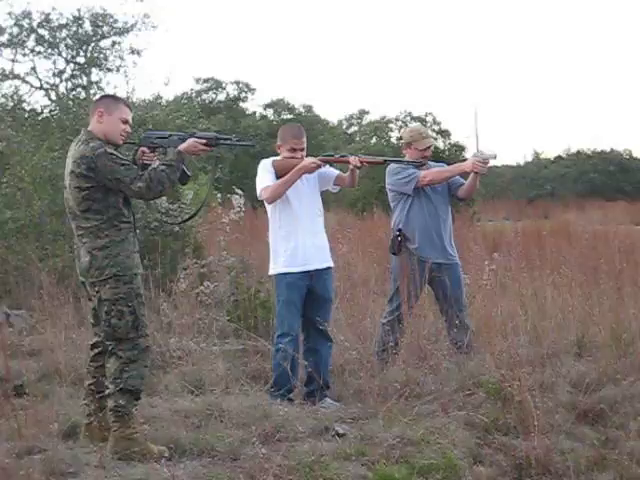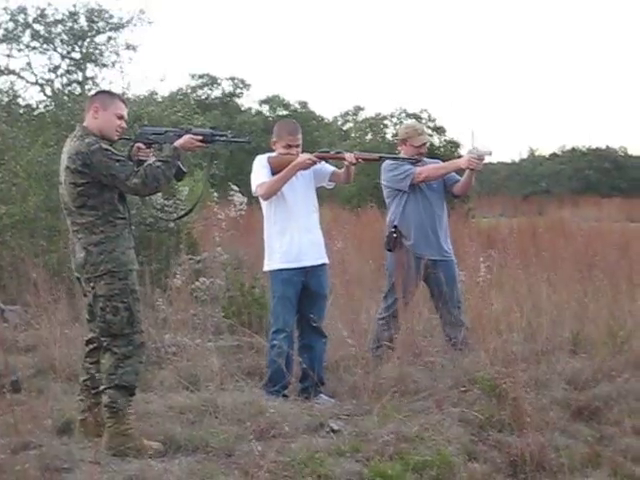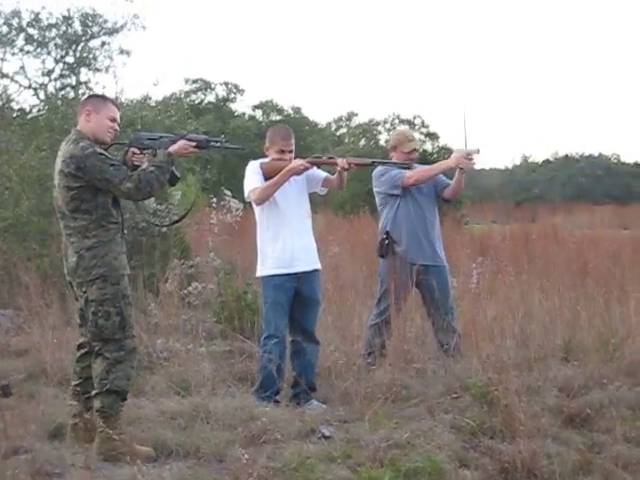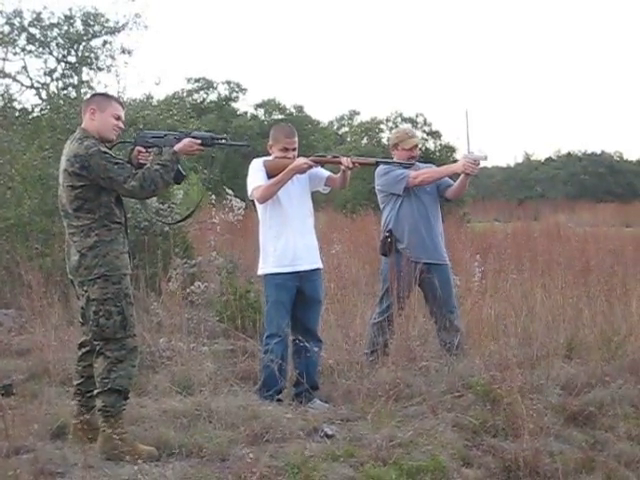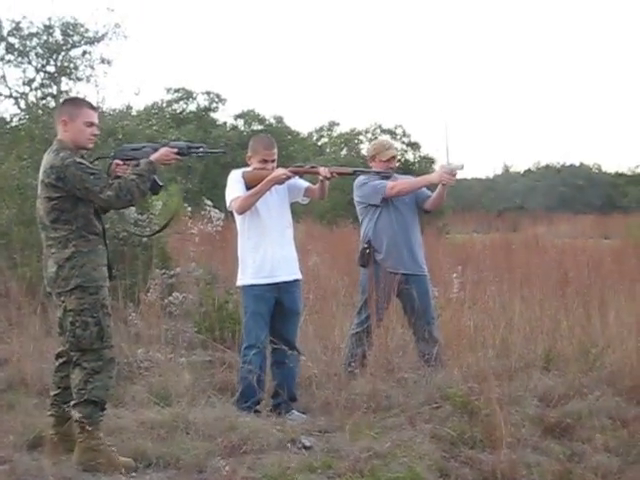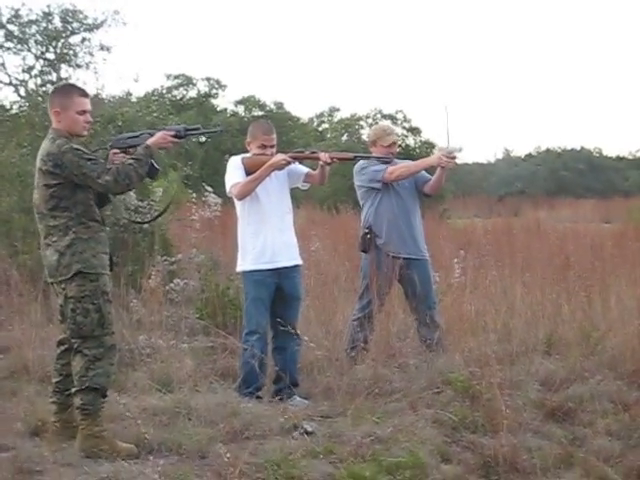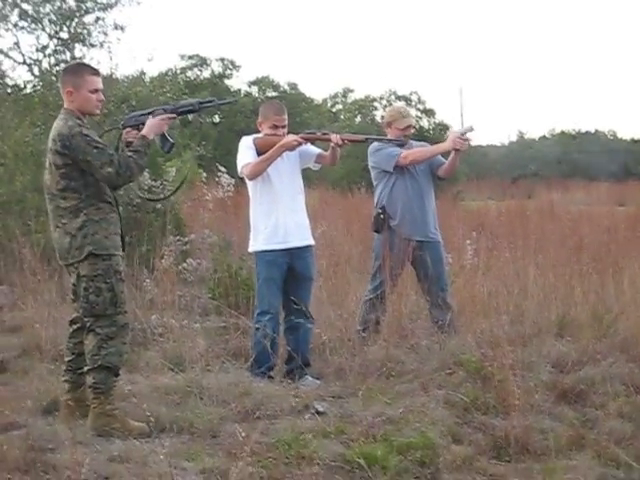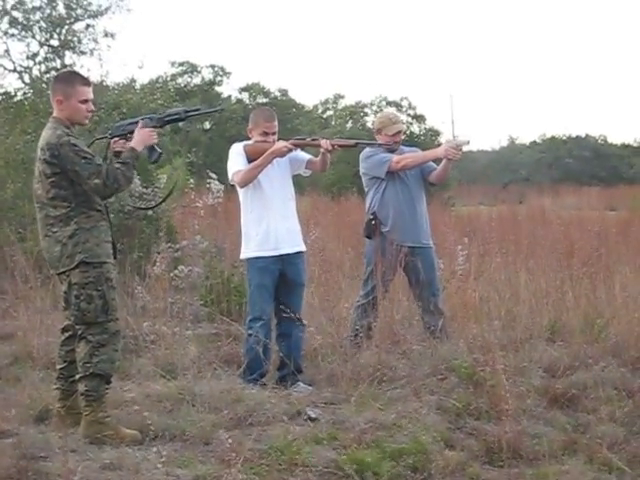
dt=0.4s
person 1, frame 1
left shoulder: (82, 149)
right shoulder: (95, 153)
left elbow: (124, 187)
right elbow: (146, 188)
left wrist: (139, 163)
right wrist: (179, 153)
left hip: (97, 262)
right hip: (114, 263)
left knee: (106, 341)
right knee: (131, 345)
left ankle: (96, 420)
right ankle: (123, 434)
person 1, frame 2
left shoulder: (78, 146)
right shoulder: (90, 149)
left elbow: (120, 183)
right elbow: (143, 185)
left wrist: (135, 161)
right wrist: (175, 149)
left hip: (93, 257)
right hip: (109, 258)
left knee: (102, 337)
right knee: (126, 341)
left ankle: (91, 415)
right ankle: (118, 430)
person 1, frame 3
left shoulder: (73, 149)
right shoulder: (84, 153)
left elbow: (113, 187)
right elbow: (136, 188)
left wrist: (129, 165)
right wrist: (169, 154)
left hip: (85, 262)
right hip: (101, 263)
left knee: (93, 341)
right knee: (117, 345)
left ankle: (83, 420)
right ankle: (109, 435)
person 1, frame 4
left shoulder: (78, 149)
right shoulder: (89, 151)
left elbow: (118, 186)
right elbow: (141, 187)
left wrist: (134, 165)
right wrist: (175, 153)
left hip: (89, 261)
right hip: (103, 262)
left knee: (95, 340)
right knee: (120, 344)
left ankle: (85, 420)
right ankle: (112, 434)
person 1, frame 5
left shoulder: (58, 160)
right shoulder: (66, 163)
left elbow: (95, 205)
right elbow: (118, 197)
left wrist: (113, 177)
right wrist: (151, 164)
left hip: (69, 272)
right hip: (81, 273)
left knee: (72, 352)
right knee: (96, 356)
left ankle: (61, 432)
right ankle: (89, 445)
person 1, frame 6
left shoulder: (56, 150)
right shoulder: (63, 150)
left elbow: (93, 197)
right elbow: (117, 182)
left wrist: (110, 167)
right wrist: (149, 148)
left hip: (68, 261)
right hip: (81, 261)
left knee: (74, 340)
right knee: (97, 343)
left ankle: (63, 420)
right ankle: (91, 432)
person 1, frame 7
left shoulder: (66, 130)
right shoulder: (72, 131)
left elbow: (104, 177)
right elbow: (118, 172)
left wrist: (126, 147)
right wrist: (146, 137)
left hip: (82, 241)
right hip: (94, 242)
left knee: (86, 320)
right knee: (110, 322)
left ankle: (75, 399)
right ankle: (102, 411)
person 1, frame 8
left shoulder: (57, 138)
right shoulder: (62, 140)
left elbow: (92, 184)
right elbow: (106, 184)
left wrist: (114, 156)
right wrist: (134, 149)
left hip: (73, 249)
right hip: (84, 250)
left knee: (78, 327)
right knee: (101, 330)
left ankle: (67, 407)
right ankle: (95, 418)
person 2, frame 1
left shoulder: (315, 167)
right shoulder: (268, 166)
left elbow: (348, 183)
right elbow: (269, 195)
left wrist: (353, 169)
right wrist: (299, 170)
left hip: (321, 263)
right hip: (288, 266)
left knee: (320, 332)
right knee: (287, 333)
left ankle: (317, 391)
right ankle: (280, 395)
person 2, frame 2
left shoulder: (310, 164)
right shoulder: (263, 163)
left elbow: (343, 180)
right elbow: (264, 192)
left wrist: (348, 166)
right wrist: (295, 167)
left hip: (315, 260)
right hip: (283, 262)
left knee: (314, 329)
right knee: (282, 329)
left ankle: (312, 387)
right ankle: (274, 392)
person 2, frame 3
left shoulder: (303, 169)
right shoulder: (256, 168)
left elbow: (335, 185)
right elbow: (257, 197)
left wrist: (341, 171)
right wrist: (287, 171)
left hip: (308, 265)
right hip: (276, 267)
left knee: (306, 334)
right knee: (275, 334)
left ankle: (303, 393)
right ankle: (266, 397)
person 2, frame 4
left shoulder: (306, 167)
right shoulder: (259, 166)
left elbow: (338, 185)
right elbow: (261, 195)
left wrist: (345, 170)
right wrist: (290, 170)
left hip: (310, 264)
right hip: (278, 266)
left knee: (308, 334)
right knee: (276, 334)
left ankle: (305, 392)
right ankle: (269, 396)
person 2, frame 5
left shoulder: (285, 178)
right shoulder: (238, 177)
left elbow: (317, 195)
right elbow: (239, 206)
left wrist: (323, 180)
right wrist: (269, 181)
left hip: (288, 275)
right hip: (256, 277)
left knee: (287, 344)
right knee: (255, 345)
left ankle: (284, 403)
right ankle: (247, 407)
person 2, frame 6
left shoulder: (284, 164)
right shoulder: (237, 163)
left elbow: (317, 180)
right elbow: (238, 192)
left wrist: (323, 166)
right wrist: (268, 167)
left hip: (288, 260)
right hip: (256, 263)
left knee: (288, 330)
right knee: (256, 331)
left ankle: (286, 389)
right ankle: (249, 393)
person 2, frame 7
left shoulder: (296, 145)
right shoulder: (249, 143)
left elbow: (328, 161)
right elbow: (250, 172)
left wrist: (335, 147)
right wrist: (280, 146)
left hip: (301, 241)
right hip: (268, 243)
left knee: (300, 311)
right knee: (268, 311)
left ankle: (297, 369)
right ankle: (261, 373)
person 2, frame 8
left shoulder: (286, 151)
right shoulder: (239, 151)
left elbow: (319, 168)
right elbow: (241, 180)
left wrist: (325, 153)
right wrist: (271, 154)
left hip: (292, 247)
right hip: (260, 250)
left knee: (292, 317)
right knee: (260, 318)
left ankle: (290, 376)
right ankle: (253, 380)
person 3, frame 1
left shoulder: (442, 168)
right shoulder: (395, 171)
left elbow: (464, 193)
right elbow: (426, 178)
left wrist: (475, 174)
right wrist: (464, 166)
left hip: (445, 253)
right hip: (410, 254)
left knee: (457, 310)
right knee: (398, 309)
left ankle: (467, 357)
right ankle: (383, 359)
person 3, frame 2
left shoulder: (437, 166)
right shoulder: (391, 168)
left elbow: (459, 190)
right elbow: (421, 176)
left wrist: (470, 170)
right wrist: (459, 163)
left hip: (440, 250)
right hip: (406, 250)
left knee: (452, 307)
right knee: (392, 305)
right ankle: (379, 355)
person 3, frame 3
left shoulder: (428, 172)
right shoulder: (382, 174)
left elbow: (450, 193)
right elbow: (411, 179)
left wrist: (460, 171)
right wrist: (448, 163)
left hip: (433, 255)
right hip: (398, 256)
left knee: (445, 312)
right knee: (385, 311)
right ankle: (370, 362)
person 3, frame 4
left shoulder: (430, 170)
right shoulder: (384, 172)
left elbow: (452, 193)
right elbow: (417, 179)
left wrist: (466, 174)
right wrist: (455, 167)
left hip: (435, 254)
right hip: (400, 254)
left knee: (447, 310)
right knee: (387, 309)
left ankle: (457, 358)
right ankle: (373, 359)
person 3, frame 5
left shoulder: (409, 181)
right shoulder: (363, 184)
left elbow: (431, 204)
right elbow: (394, 190)
left wrist: (443, 185)
right wrist: (432, 177)
left hip: (413, 265)
right hip: (379, 265)
left knee: (425, 321)
right knee: (366, 321)
left ankle: (435, 369)
right ankle: (352, 370)
person 3, frame 6
left shoulder: (409, 166)
right shoulder: (363, 169)
left elbow: (430, 189)
right elbow: (392, 174)
left wrist: (442, 168)
right wrist: (431, 160)
left hip: (414, 249)
right hip: (380, 250)
left knee: (426, 305)
right knee: (367, 306)
left ankle: (436, 354)
right ankle: (353, 356)
person 3, frame 7
left shoulder: (423, 148)
right shoulder: (378, 150)
left elbow: (444, 172)
right elbow: (407, 159)
left wrist: (456, 152)
right wrist: (445, 146)
left hip: (427, 231)
right hip: (393, 231)
left knee: (438, 287)
right knee: (380, 287)
left ankle: (448, 335)
right ankle: (365, 337)
person 3, frame 8
left shoulder: (414, 153)
right shoulder: (369, 156)
left elbow: (436, 178)
right elbow: (400, 163)
left wrist: (448, 159)
right wrist: (437, 152)
left hip: (419, 237)
right hip: (385, 237)
left knee: (430, 293)
right knee: (371, 293)
left ankle: (440, 341)
right ankle: (357, 343)
